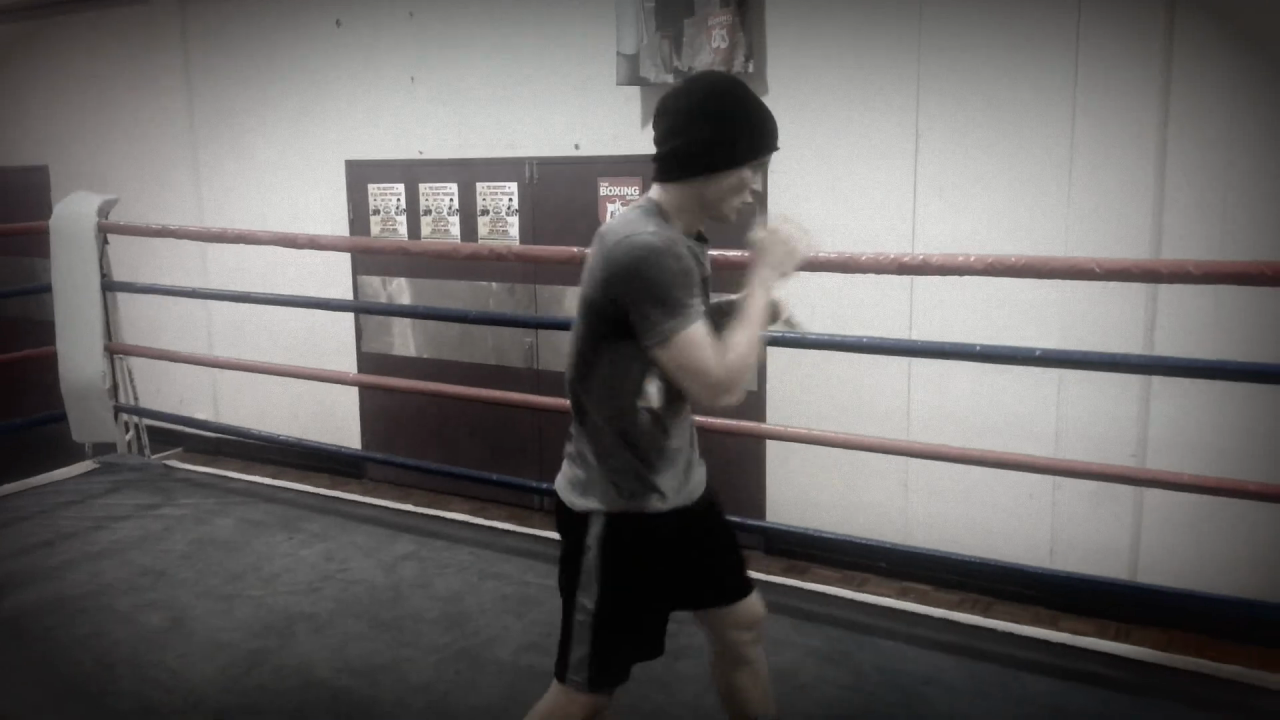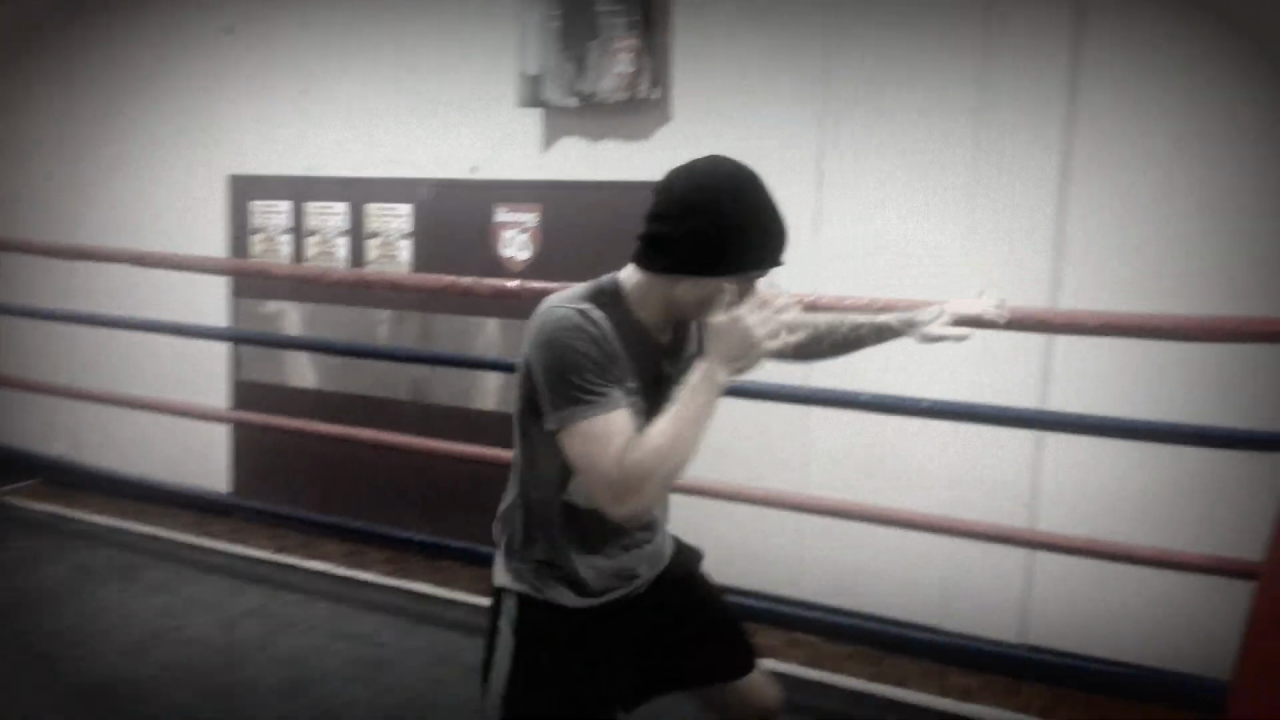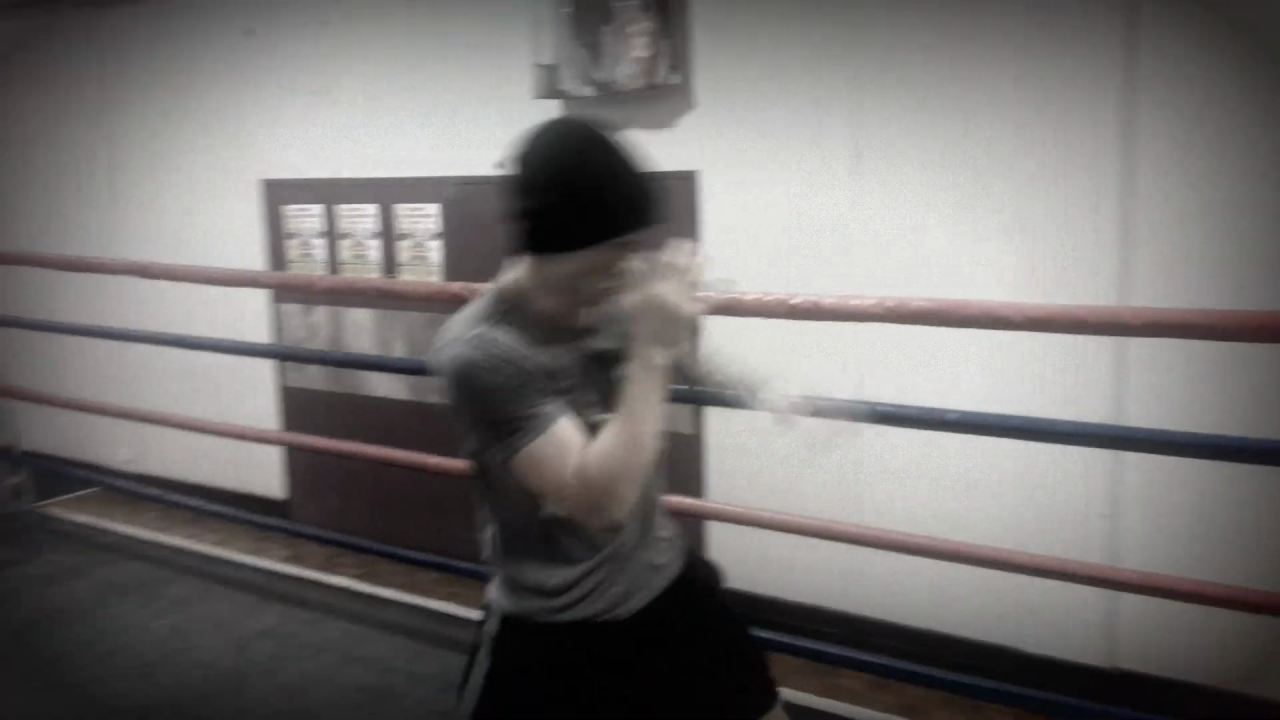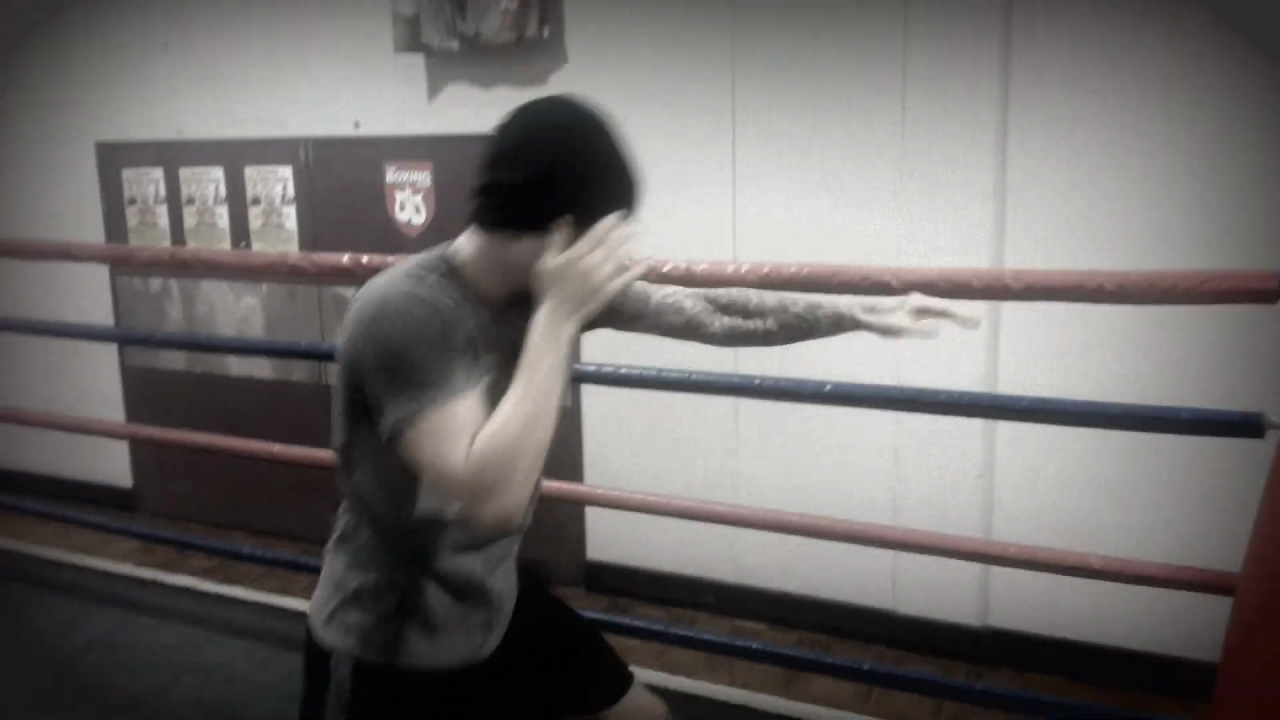
dt=1s
person 1, frame 1
left shoulder: (669, 233)
right shoulder: (646, 249)
right elbow: (715, 386)
left wrist: (746, 304)
right wrist: (763, 278)
left hip: (676, 487)
right hip: (618, 504)
left knee: (740, 623)
person 1, frame 2
left shoulder: (700, 310)
right shoulder: (570, 330)
left elbow: (797, 336)
right elbow: (624, 493)
left wrist: (910, 321)
right wrist: (715, 364)
left hip: (647, 568)
right hip: (550, 597)
person 1, frame 3
left shoulder: (607, 292)
right shoulder: (478, 352)
right elbow: (603, 499)
right wrist: (653, 352)
left hip: (659, 580)
right hip: (551, 617)
person 1, frame 4
left shoulder: (589, 283)
right shoulder: (397, 310)
left elbow: (705, 314)
right elbow: (491, 498)
right wrist: (558, 316)
left hip: (492, 603)
